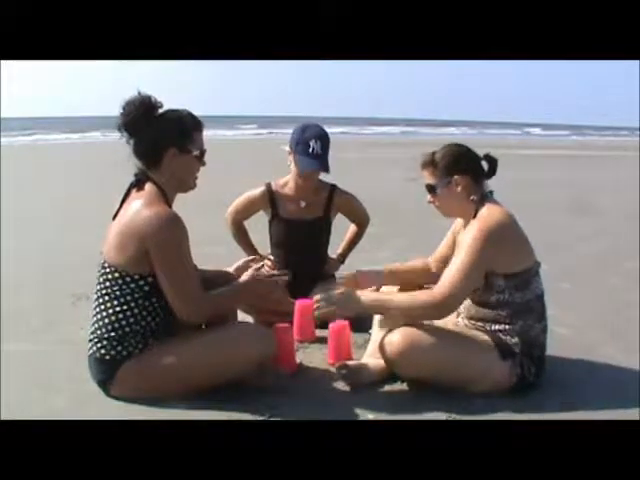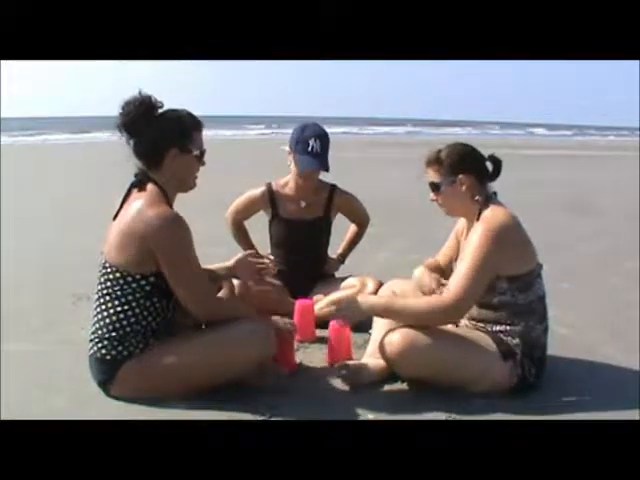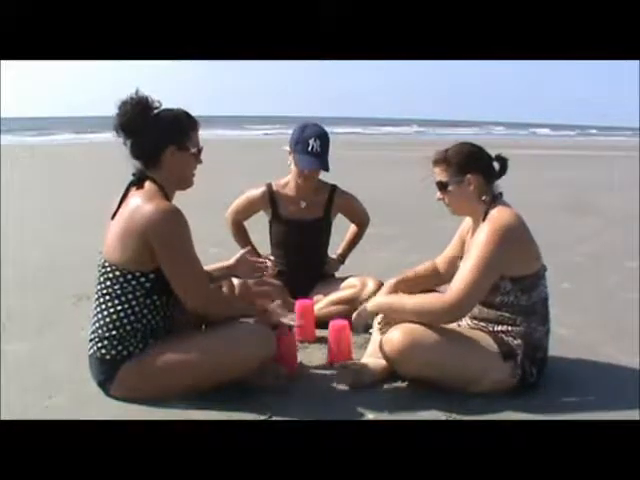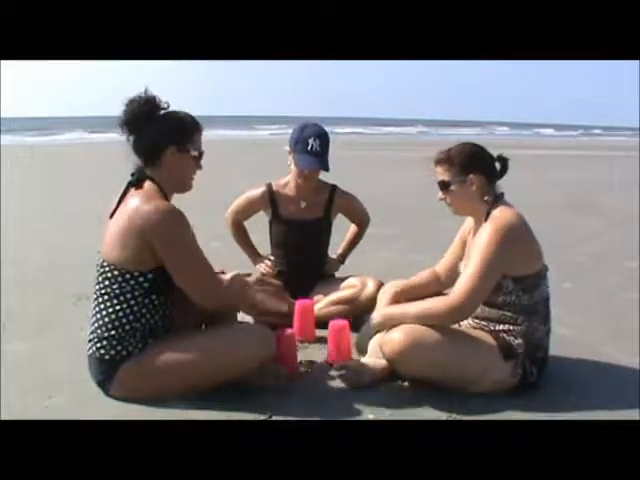
dt=0.3s
person 1, frame 1
left shoulder: (141, 198)
right shoulder: (161, 220)
right elbow: (192, 310)
left wrist: (231, 277)
right wrist: (245, 290)
left hip: (123, 348)
right hip: (127, 366)
left knee: (219, 285)
right knee: (260, 341)
left ankle: (221, 361)
person 1, frame 2
left shoulder: (141, 199)
right shoulder: (162, 220)
right elbow: (203, 306)
left wrist: (227, 270)
right wrist: (266, 319)
left hip: (124, 350)
right hip: (127, 367)
left knee: (221, 286)
right knee: (260, 340)
person 1, frame 3
left shoulder: (138, 197)
right shoulder: (162, 214)
right elbow: (200, 300)
left wrist: (225, 269)
right wrist: (258, 309)
left hip: (121, 351)
right hip: (128, 367)
left knee: (221, 284)
right knee: (261, 342)
person 1, frame 4
left shoulder: (134, 197)
right shoulder: (161, 214)
right elbow: (207, 295)
left wrist: (225, 284)
right wrist: (249, 298)
left hip: (120, 351)
right hip: (126, 367)
left knee: (220, 283)
right knee: (260, 342)
person 2, frame 1
left shoulder: (487, 227)
right shoulder: (469, 219)
left elbow: (440, 303)
right elbow: (431, 268)
left wrist: (359, 302)
right wrist: (377, 275)
left hip: (510, 356)
left knee: (399, 343)
right knee: (393, 295)
left ankle: (382, 366)
right ankle: (374, 363)
person 2, frame 2
left shoulder: (491, 227)
right shoulder: (471, 220)
left elbow: (449, 309)
right elbow: (440, 266)
left wrist: (369, 304)
right wrist: (423, 272)
left hip: (510, 357)
right hip: (478, 326)
left knee: (399, 343)
right knee: (394, 291)
left ankle: (379, 364)
right ankle: (373, 363)
person 2, frame 3
left shoulder: (498, 228)
right shoulder: (476, 220)
left elbow: (452, 307)
right elbow: (439, 270)
left wrist: (381, 304)
right wrist: (396, 285)
left hip: (512, 357)
right hip: (480, 326)
left knee: (399, 341)
right knee: (393, 292)
left ankle: (381, 362)
right ankle: (375, 362)
person 2, frame 4
left shoulder: (499, 227)
right shoulder: (477, 220)
left elbow: (456, 308)
right elbow: (440, 275)
left wrist: (383, 316)
right wrist: (395, 295)
left hip: (512, 356)
right hip: (482, 326)
left knee: (400, 342)
right knee: (391, 291)
left ankle: (380, 364)
right ankle: (375, 362)
person 3, frame 1
left shoulder: (335, 198)
right shoulder: (267, 195)
left elbow: (362, 221)
right elbow: (233, 217)
left wrist: (339, 258)
right wrist: (255, 257)
left hip: (319, 285)
left ankle: (290, 318)
person 3, frame 2
left shoulder: (336, 198)
right shoulder: (267, 195)
left elbow: (362, 221)
right elbow: (233, 217)
left wrist: (340, 258)
left hip: (320, 284)
right hip: (280, 284)
left knee: (372, 288)
right knee: (238, 288)
left ankle: (291, 317)
person 3, frame 3
left shoulder: (336, 198)
right shoulder: (267, 195)
left elbow: (362, 221)
right elbow: (233, 218)
left wrist: (340, 258)
left hip: (319, 285)
right hip: (279, 285)
left knee: (372, 288)
right ankle: (327, 312)
person 3, frame 4
left shoulder: (336, 198)
right shoulder: (267, 195)
left elbow: (362, 221)
right elbow: (233, 218)
left wrist: (340, 257)
right wrist: (256, 258)
left hip: (320, 285)
right hip: (279, 286)
left knee: (373, 289)
left ankle: (289, 319)
right ankle: (332, 311)
